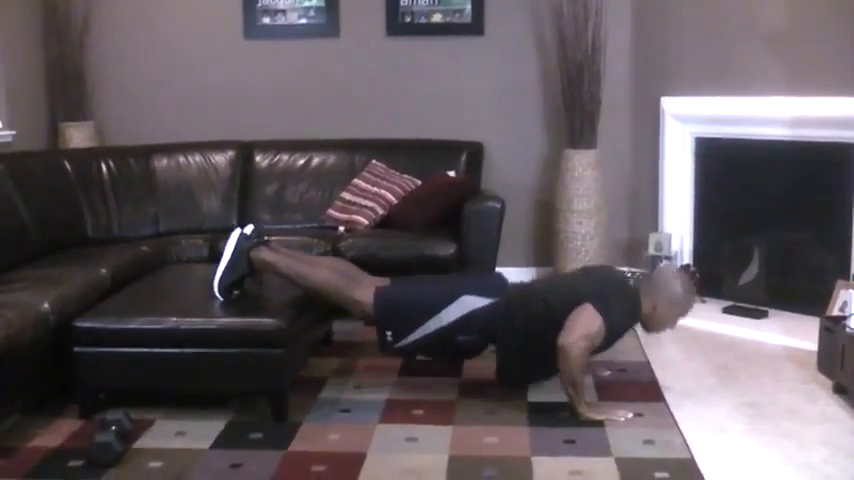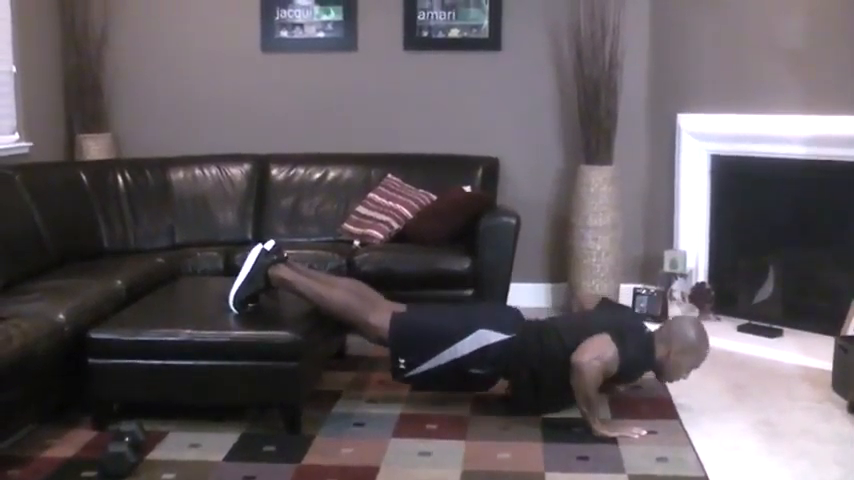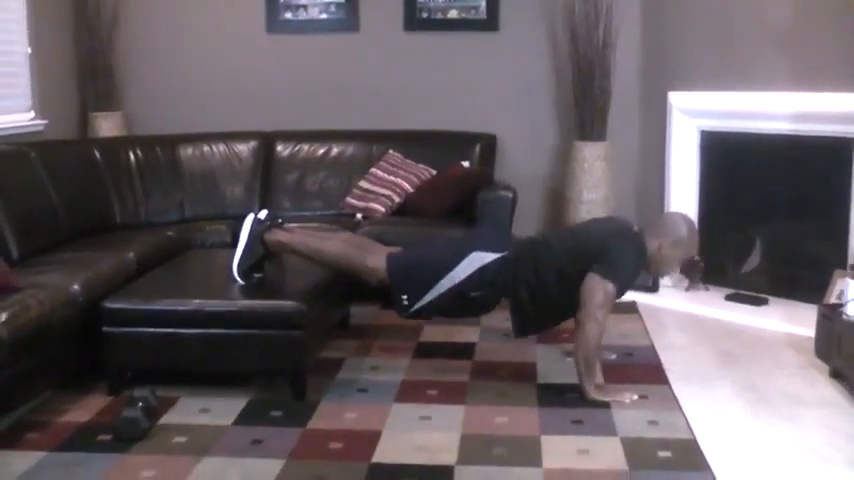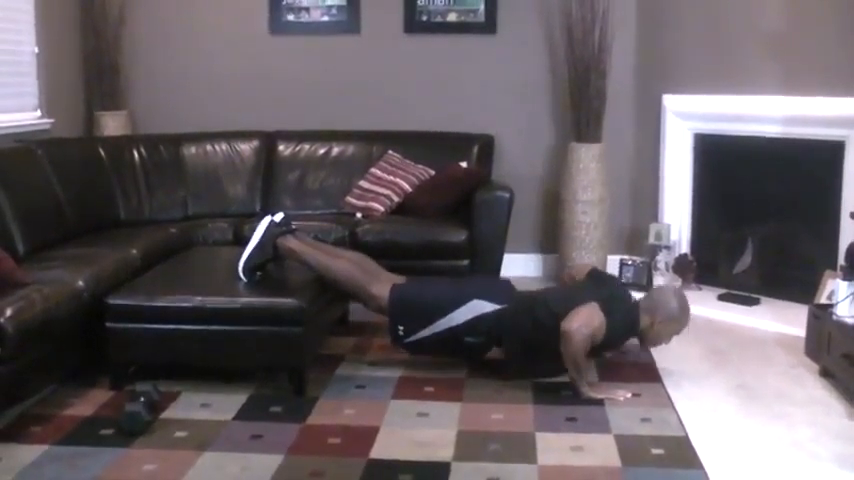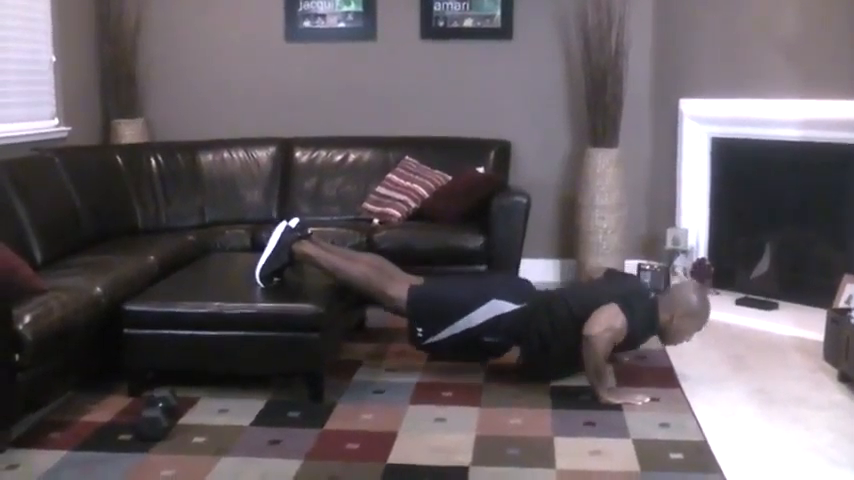
dt=1s
person 1, frame 1
left shoulder: (613, 283)
right shoulder: (619, 304)
right elbow: (570, 343)
left wrist: (577, 369)
right wrist: (582, 405)
left hip: (484, 298)
right hip: (478, 314)
left knee: (367, 289)
right knee: (362, 299)
left ankle: (258, 248)
right ankle: (255, 254)
person 1, frame 2
left shoulder: (630, 326)
right shoulder: (636, 350)
left elbow: (584, 306)
right elbow: (584, 362)
left wrist: (602, 377)
right wrist: (597, 422)
left hip: (502, 330)
right hip: (494, 347)
left knee: (385, 313)
right knee: (378, 322)
left ankle: (278, 264)
right ankle: (272, 273)
person 1, frame 3
left shoulder: (623, 234)
right shoulder: (627, 255)
right elbow: (591, 314)
left wrist: (586, 347)
right wrist: (593, 385)
left hip: (495, 258)
right hip: (488, 269)
left knee: (381, 255)
right knee: (377, 266)
left ankle: (273, 229)
right ankle: (269, 236)
person 1, frame 4
left shoulder: (614, 289)
right shoulder: (620, 315)
left elbow: (576, 272)
right elbow: (572, 329)
right wrist: (585, 384)
left hip: (493, 302)
right hip: (487, 317)
left knee: (384, 284)
right knee: (379, 294)
left ankle: (286, 235)
right ankle: (280, 241)
person 1, frame 5
left shoulder: (636, 292)
right shoulder: (641, 317)
left elbow: (595, 275)
right elbow: (596, 332)
right wrist: (605, 389)
left hip: (514, 300)
right hip: (505, 317)
left knee: (404, 286)
right knee: (397, 294)
left ankle: (301, 239)
right ankle: (297, 247)
